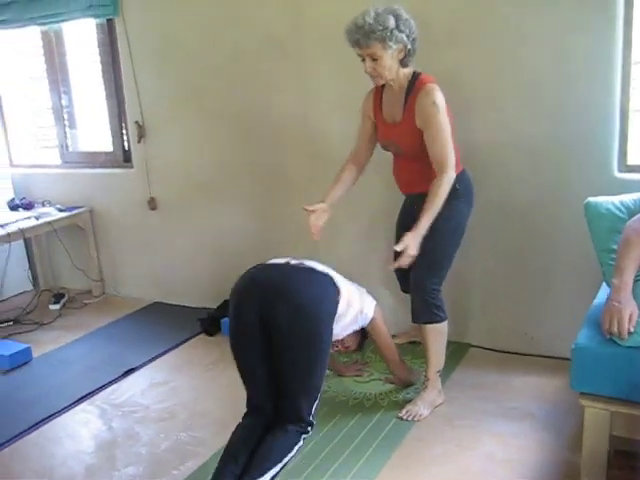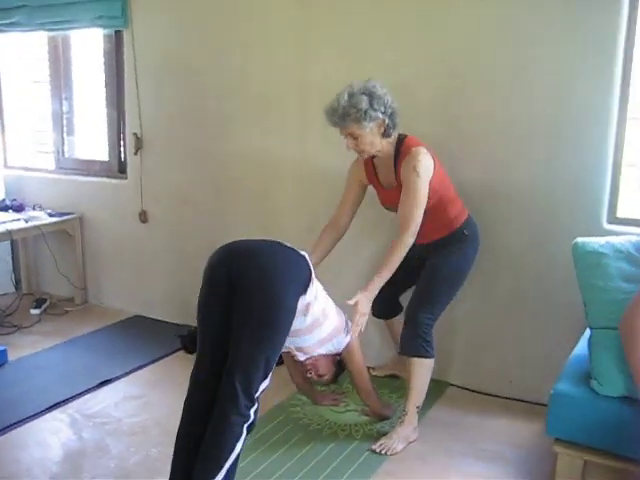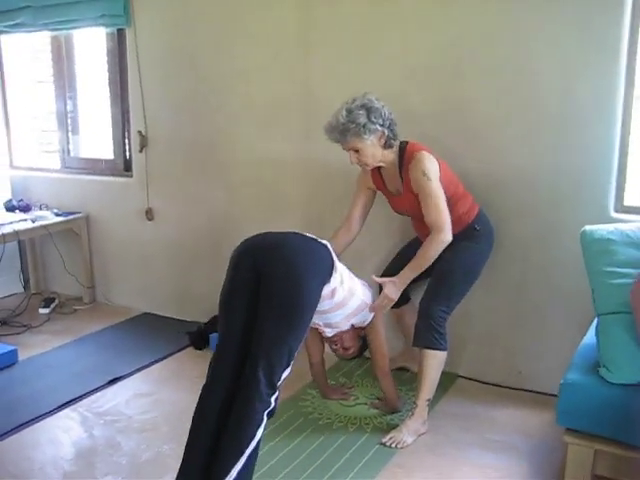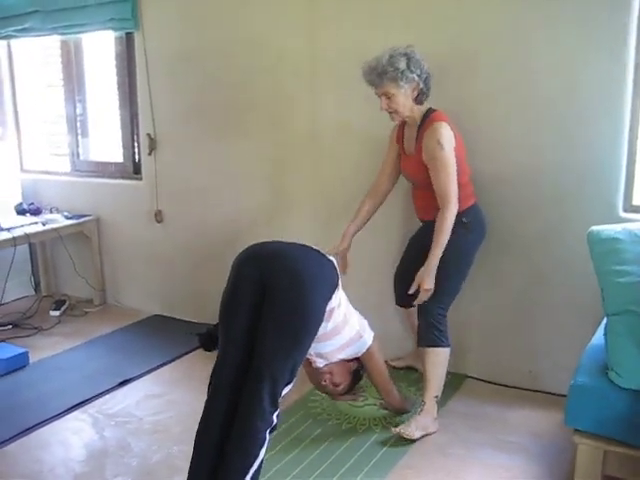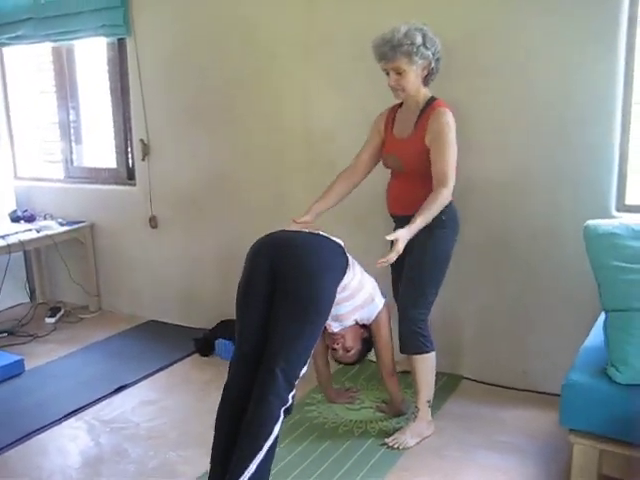
dt=0.7s
person 1, frame 1
left shoulder: (429, 96)
right shoulder: (374, 100)
left elbow: (445, 171)
right elbow: (357, 160)
left wrist: (418, 233)
right wrist: (326, 204)
left hip: (449, 196)
right hip: (415, 197)
left knee: (424, 282)
right knee: (404, 269)
left ankle: (433, 388)
right ankle: (425, 329)
person 1, frame 2
left shoulder: (415, 159)
right shoulder: (363, 167)
left elbow: (406, 235)
right elbow: (339, 222)
left wrist: (367, 292)
left hip: (456, 240)
right hip: (422, 242)
left knee: (419, 318)
right knee: (383, 298)
left ankle: (409, 425)
right ankle: (404, 362)
person 1, frame 3
left shoulder: (420, 163)
right shoulder: (371, 173)
left elbow: (442, 234)
right elbow: (350, 227)
left wrist: (400, 283)
left hip: (469, 235)
right hip: (433, 235)
left knee: (433, 312)
right knee: (390, 281)
left ankle: (419, 418)
right ankle: (414, 354)
person 1, frame 4
left shoulder: (437, 132)
right shoulder: (399, 133)
left elbow: (449, 206)
right elbow: (378, 191)
left wrist: (432, 266)
right wrist: (346, 239)
left hip: (460, 225)
right hip: (432, 223)
left knee: (432, 309)
right knee: (403, 285)
left ankle: (428, 414)
right ankle: (421, 354)
person 1, frame 5
left shoulder: (439, 117)
right shoulder: (387, 118)
left elbow: (445, 187)
right elbow: (355, 171)
left wrist: (410, 232)
right wrist: (312, 213)
left hip: (432, 226)
right hip: (403, 224)
left knee: (413, 314)
right knee: (404, 305)
left ankle: (423, 419)
right ankle: (417, 362)
person 2, frame 1
right shoulder: (361, 301)
left elbow: (324, 345)
right elbow: (393, 360)
left wrist: (340, 368)
right wrist: (405, 378)
right hip: (306, 298)
left knee: (260, 412)
right knee: (295, 421)
person 2, frame 2
right shoulder: (339, 331)
left elbow: (297, 372)
right elbow: (365, 387)
left wrist: (316, 396)
right wrist: (381, 410)
right hip: (277, 272)
left knee: (204, 388)
right knee: (238, 400)
person 2, frame 3
right shoulder: (362, 302)
left elbow: (314, 351)
right elbow: (382, 367)
left wrist: (326, 389)
right wrist: (392, 402)
left hip: (251, 250)
right hip: (301, 264)
left knee: (225, 373)
right knee: (261, 383)
person 2, frame 4
right shoulder: (356, 334)
left elbow: (312, 368)
right elbow: (387, 389)
left wrist: (335, 395)
right wrist: (401, 406)
left hip: (252, 260)
right hip: (306, 276)
left knee: (225, 387)
right knee: (261, 401)
person 2, frame 5
right shoulder: (370, 301)
left elbow: (319, 343)
right elbow: (388, 369)
left wrist: (330, 391)
right wrist: (397, 406)
left hip: (266, 248)
right hip: (315, 262)
left knee: (243, 371)
right knee: (276, 382)
